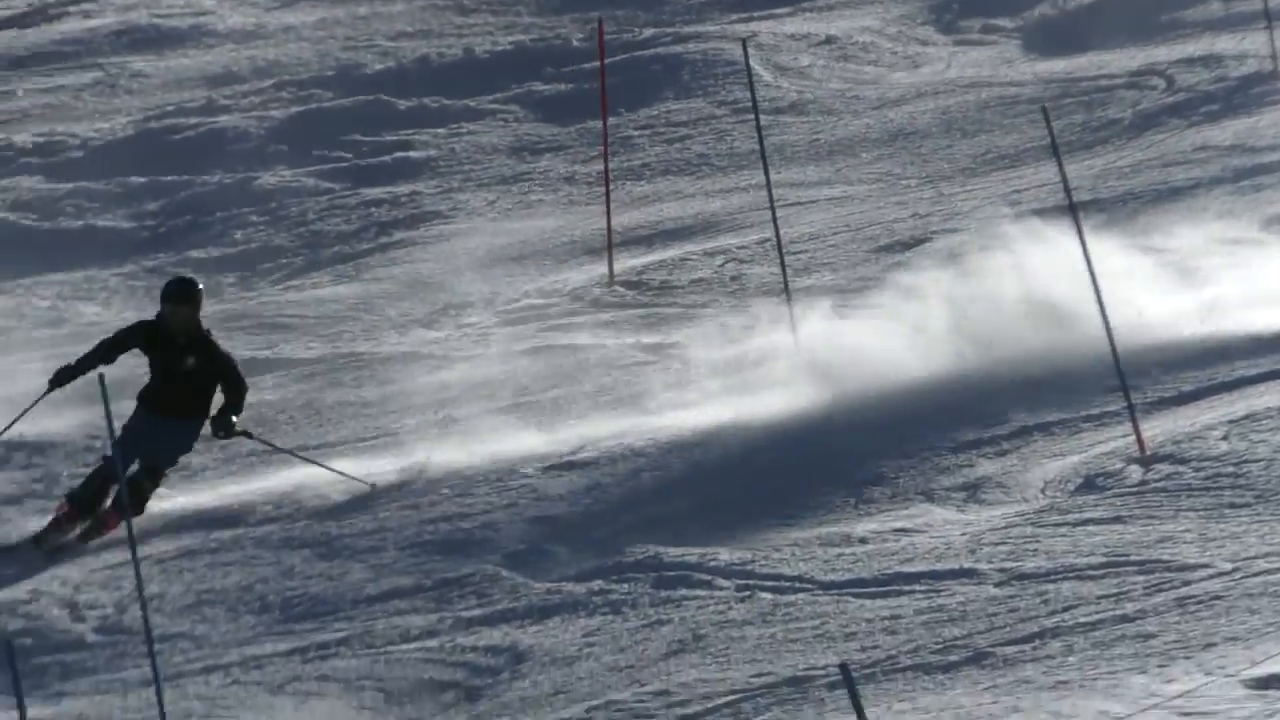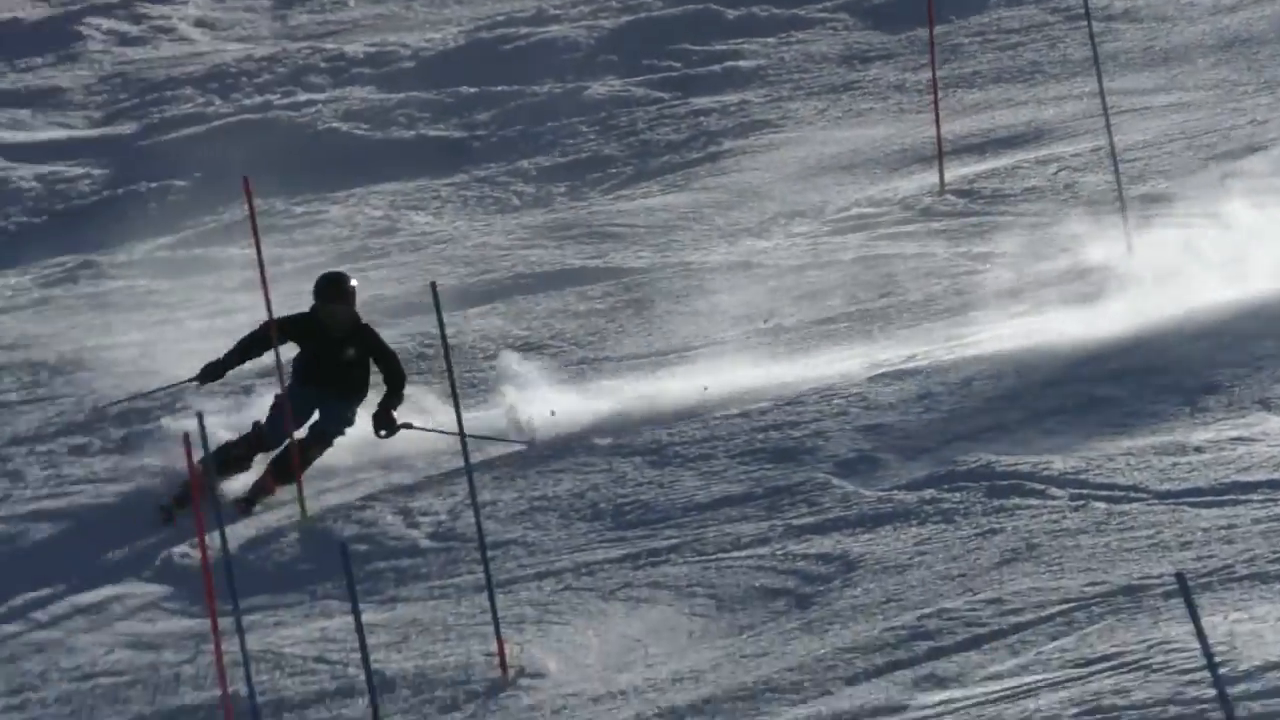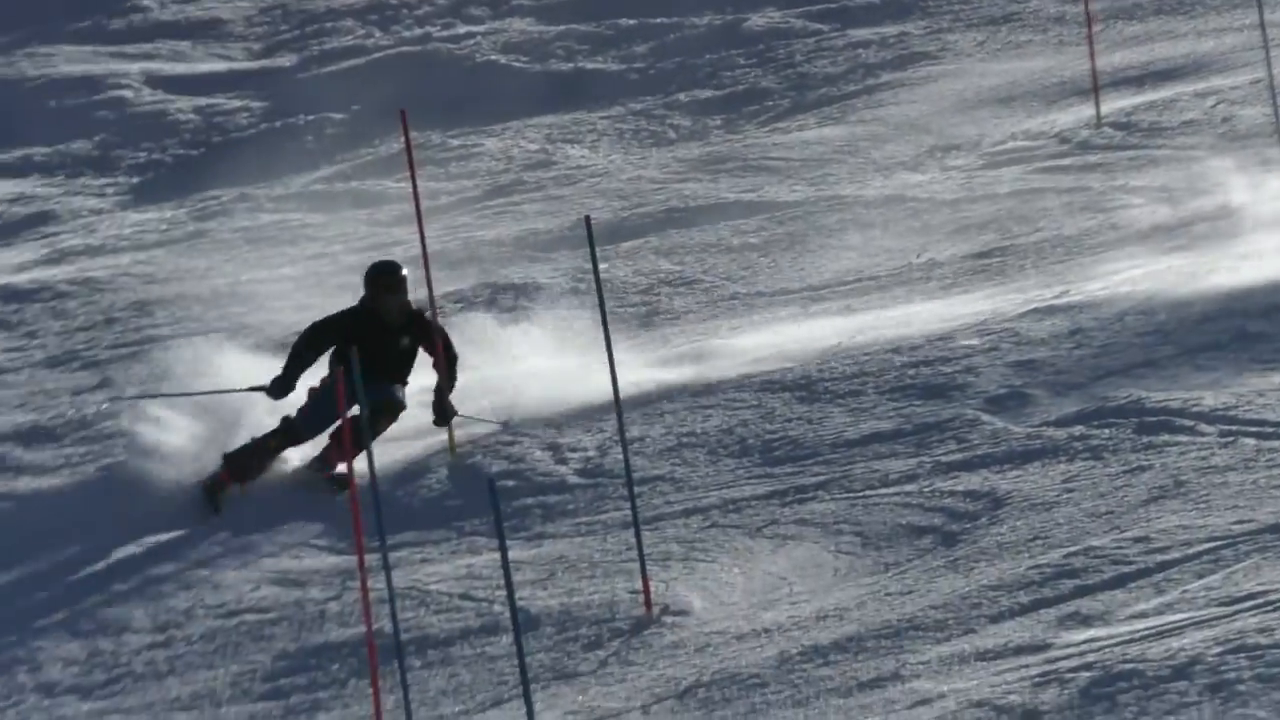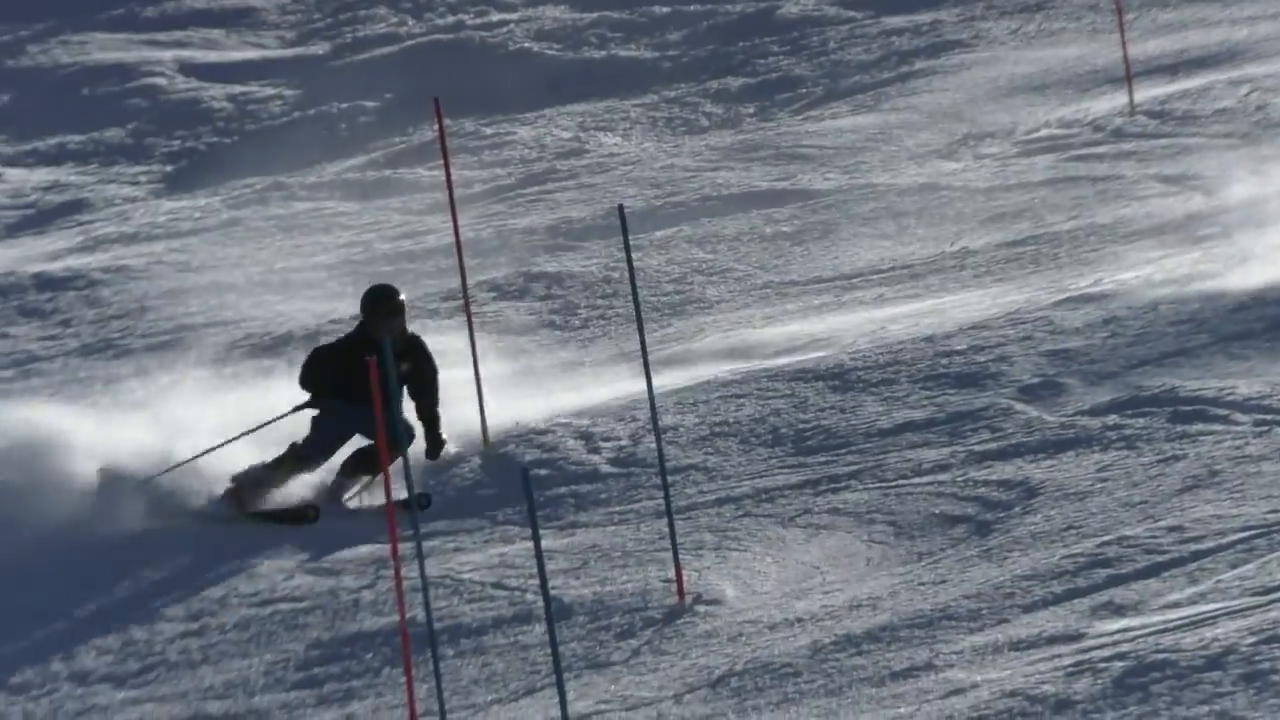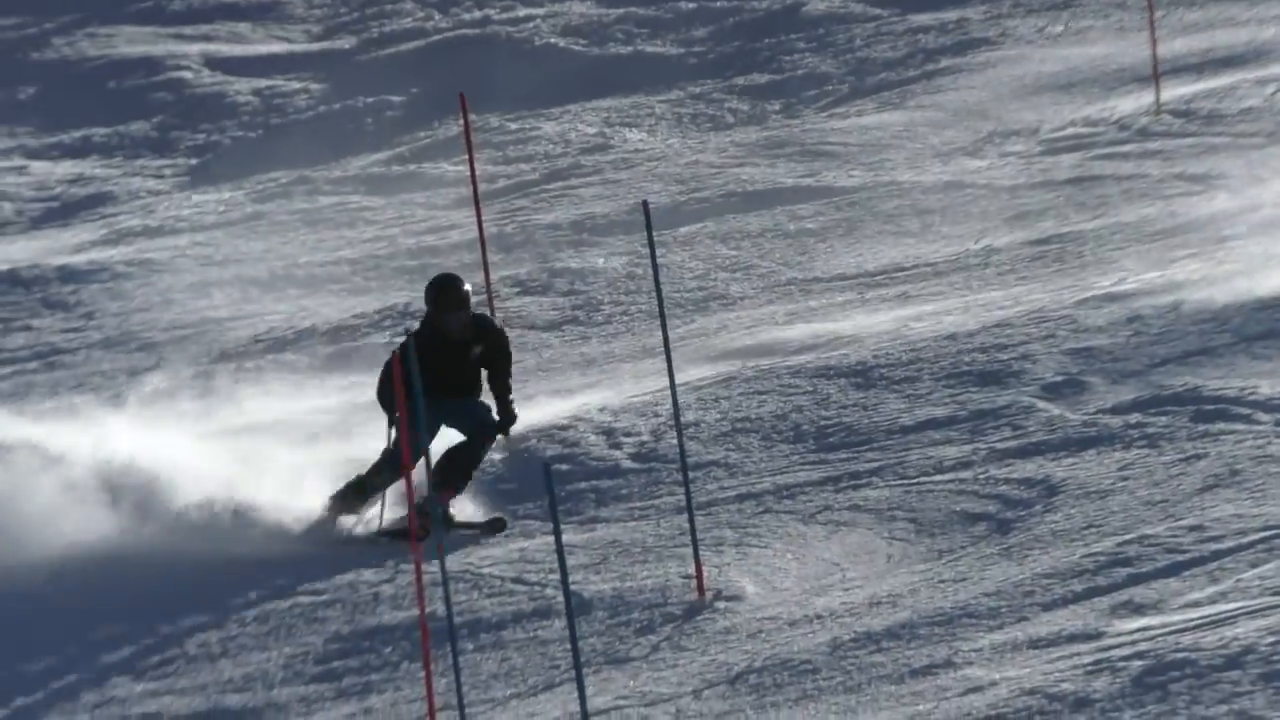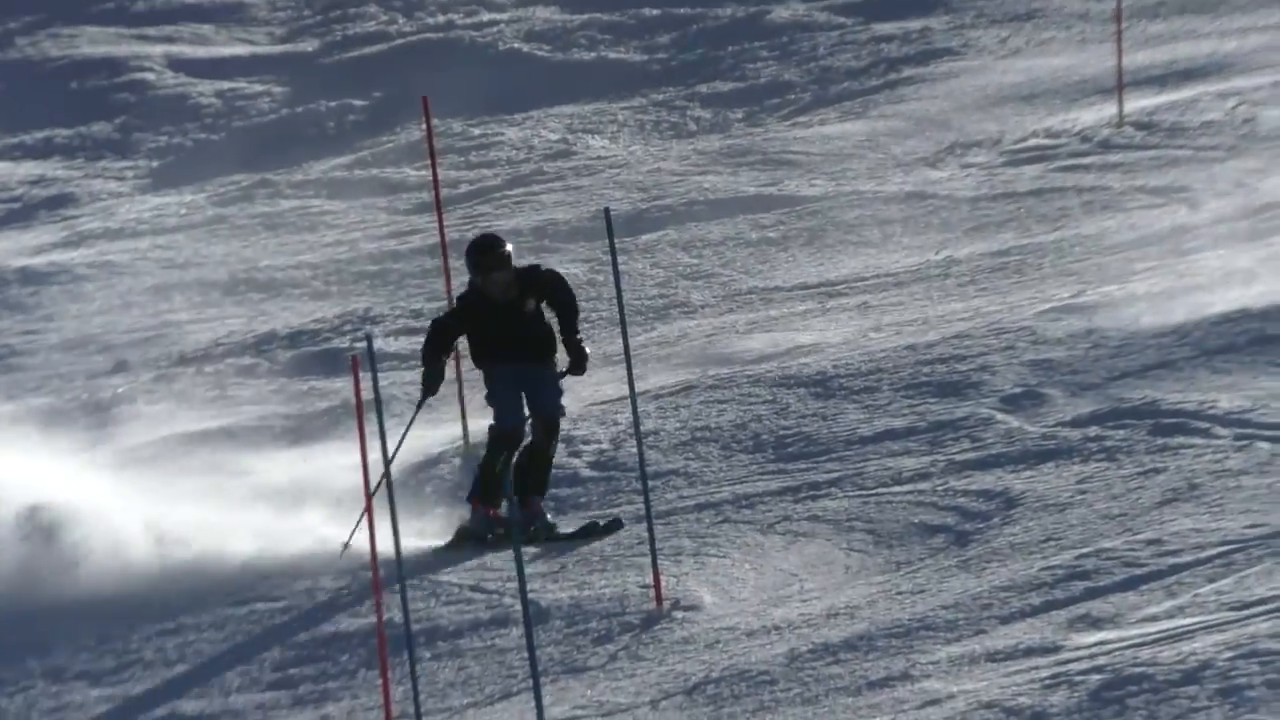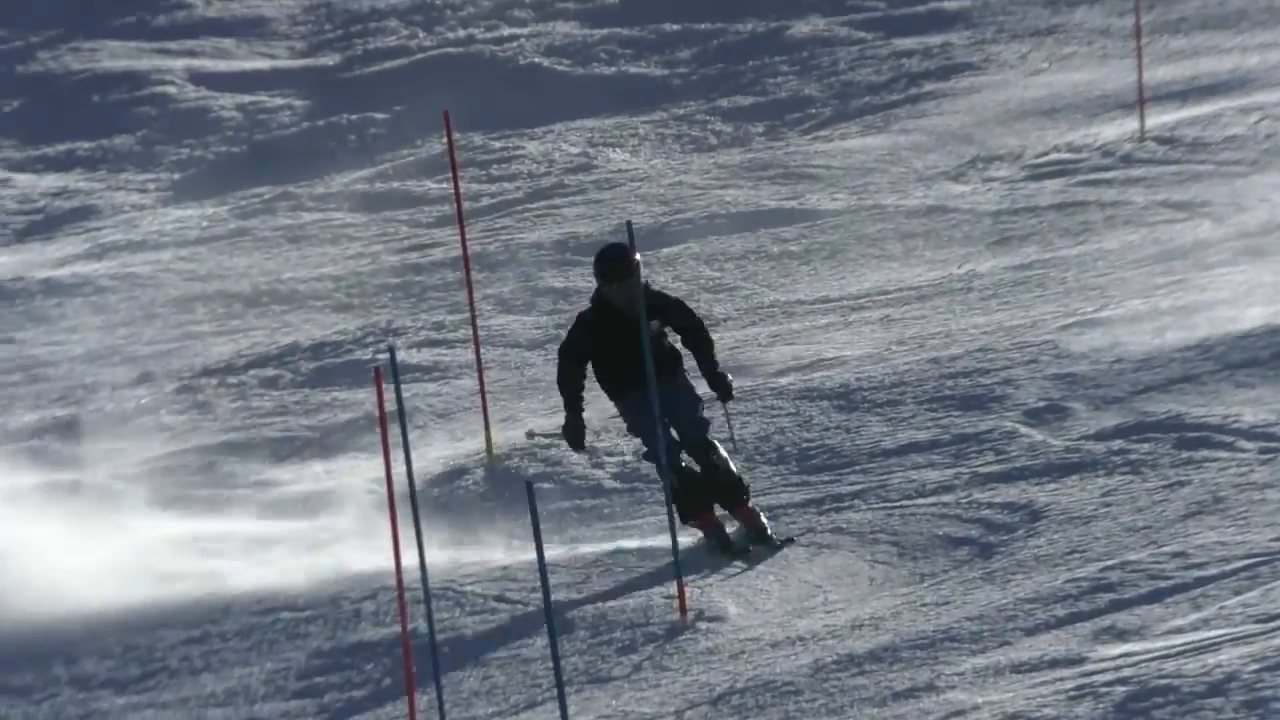
dt=0.2s
person 1, frame 1
left shoulder: (206, 348)
right shoulder: (152, 332)
left elbow: (234, 384)
right elbow: (113, 345)
left wrist: (228, 415)
right wrist: (75, 369)
left hip: (186, 421)
right hip: (150, 411)
left knee: (152, 467)
right knee: (115, 465)
left ankle: (107, 519)
right ankle: (70, 511)
person 1, frame 2
left shoulder: (364, 337)
right shoulder: (306, 325)
left elbow: (395, 371)
right elbow: (263, 336)
left wrist: (387, 409)
right wrist: (223, 364)
left hip: (342, 399)
right hip: (306, 387)
left knee: (322, 436)
right knee: (268, 436)
left ankle: (265, 484)
right ankle: (210, 470)
person 1, frame 3
left shoulder: (417, 323)
right shoulder: (355, 319)
left elbow: (445, 353)
right elbow: (313, 338)
left wrist: (442, 398)
right wrist: (288, 375)
left hip: (384, 385)
right hip: (345, 380)
left knee: (392, 406)
right knee: (301, 429)
left ankle: (327, 461)
right ankle: (231, 471)
person 1, frame 4
left shoulder: (412, 349)
right shoulder: (352, 345)
left elbow: (426, 389)
right elbow: (314, 368)
left wrist: (432, 430)
right wrist: (320, 394)
right hip: (342, 406)
left knee: (403, 436)
right knee: (309, 456)
left ankle: (341, 486)
right ankle: (241, 490)
person 1, frame 5
left shoulder: (485, 329)
right shoulder: (423, 341)
left elbow: (499, 363)
right elbow: (392, 378)
left wrist: (505, 402)
right wrist: (393, 407)
left hip: (463, 399)
right hip: (424, 401)
left knee: (484, 430)
right knee: (404, 456)
left ankle: (437, 497)
right ankle: (339, 507)
person 1, frame 6
left shoulder: (534, 280)
right shoulder: (471, 305)
left elbow: (562, 295)
right elbow: (439, 336)
left wrist: (573, 342)
right wrist: (432, 375)
left hip: (539, 364)
right hip: (499, 369)
left knee: (548, 425)
right knee: (510, 431)
left ankle: (530, 505)
right ankle: (482, 511)
person 1, frame 7
left shoulder: (654, 303)
right shoulder: (591, 322)
left elbow: (693, 328)
right elbow: (570, 365)
left wrist: (713, 371)
right wrist: (574, 418)
left hip: (669, 382)
right hip: (631, 396)
left knee: (700, 445)
right knee: (665, 453)
left ankle: (745, 512)
right ankle: (710, 523)
